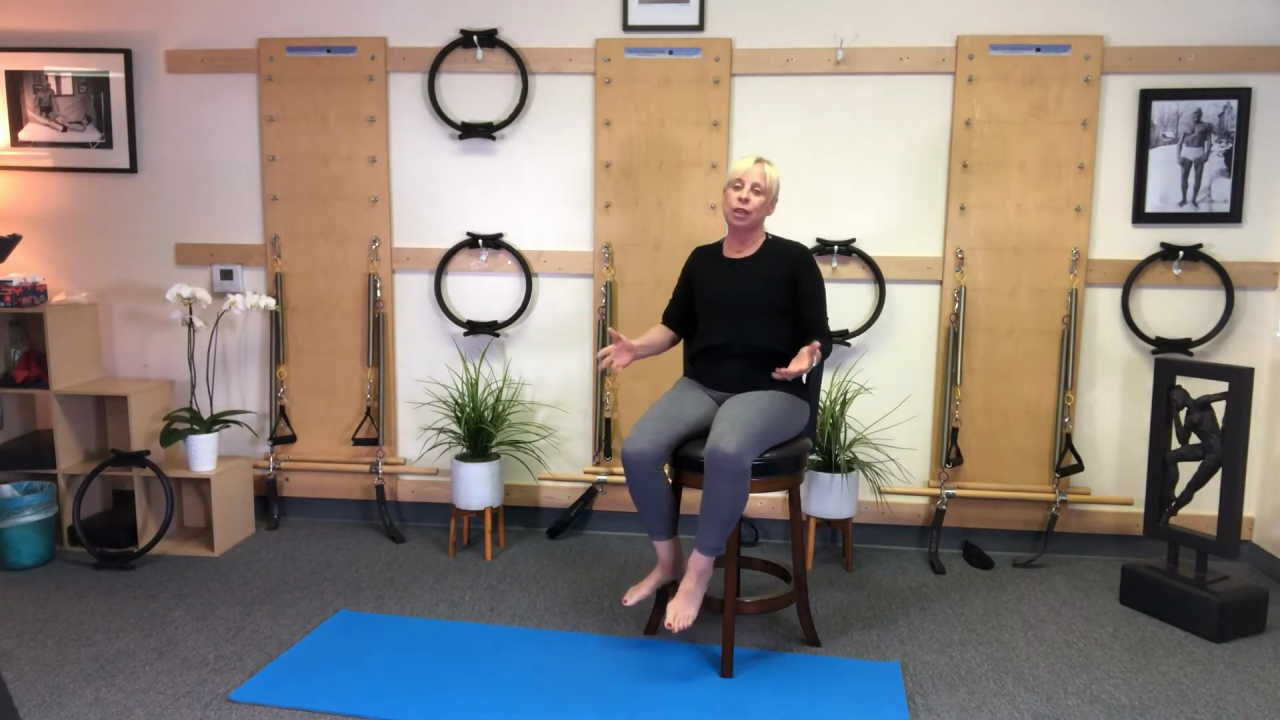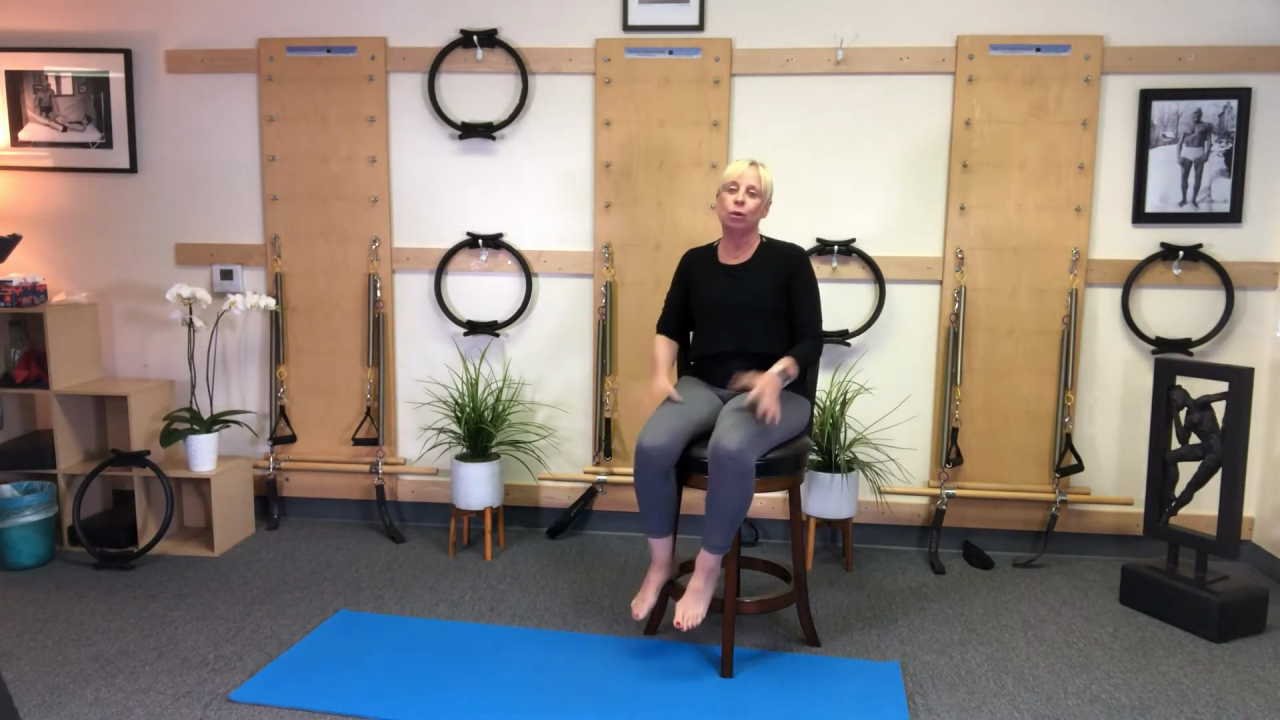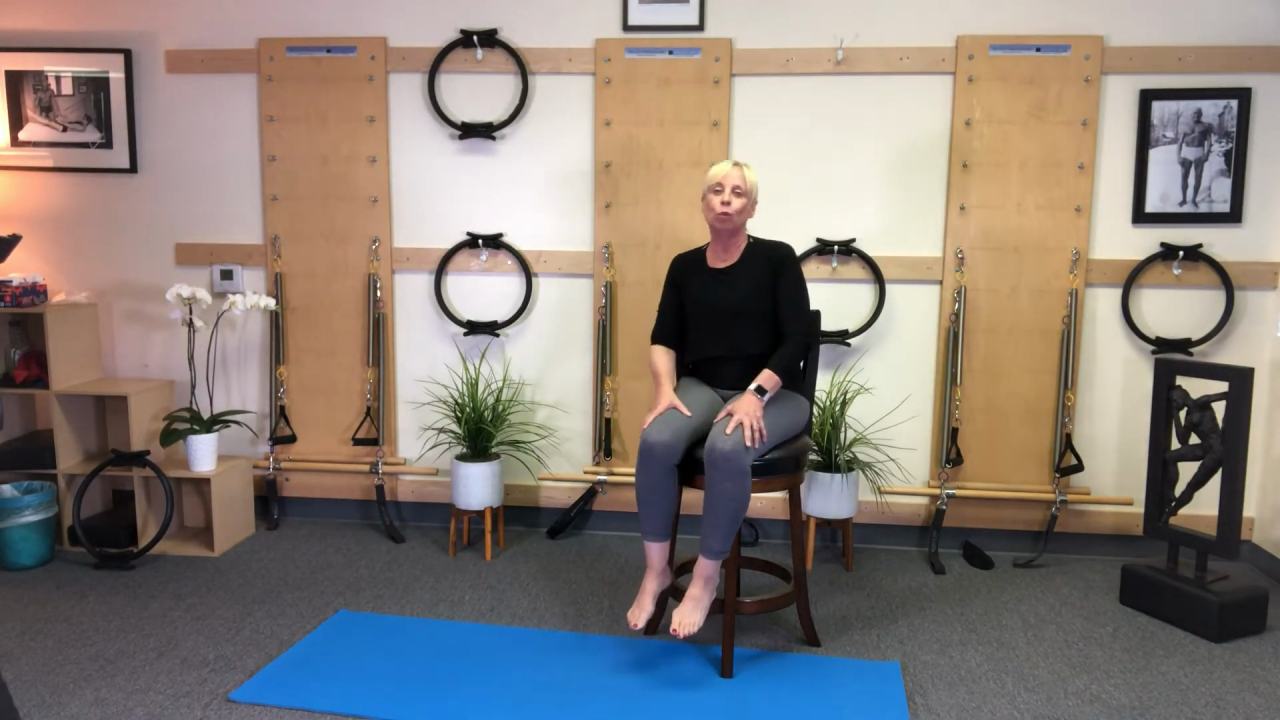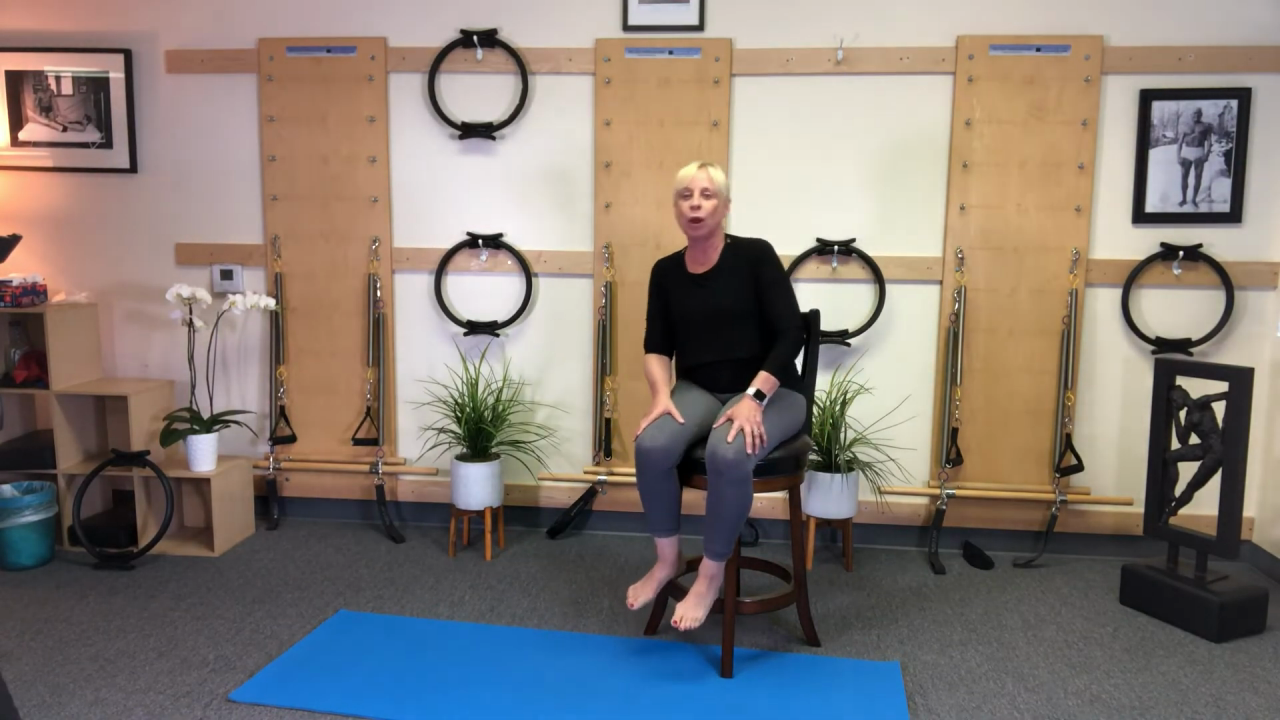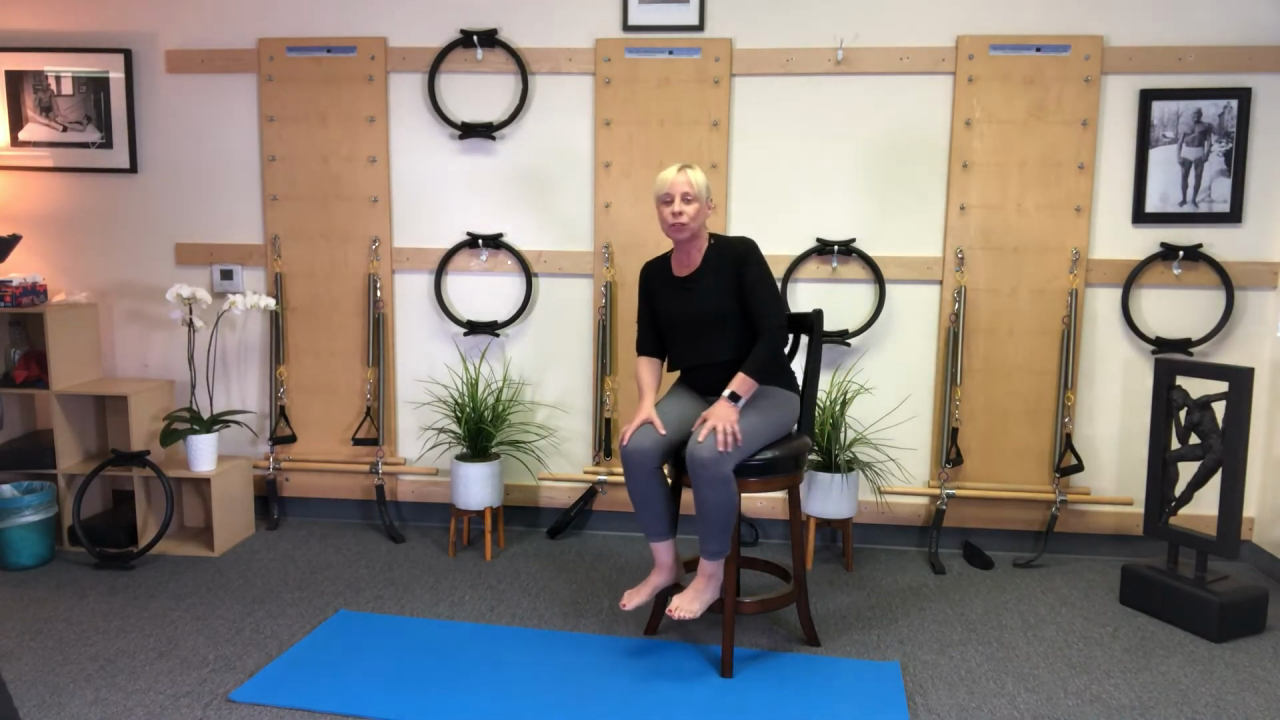
dt=0.3s
person 1, frame 1
left shoulder: (793, 259)
right shoulder: (701, 259)
left elbow: (818, 335)
right elbow: (675, 325)
left wrist: (804, 358)
right wrist: (635, 347)
left hip: (769, 392)
right hip: (702, 385)
left knee: (726, 452)
right knee: (636, 452)
left ankle: (699, 571)
right ankle: (668, 560)
person 1, frame 2
left shoulder: (789, 260)
right shoulder: (694, 262)
left elbow: (811, 338)
right elbow: (669, 328)
left wrist: (775, 376)
right wrist: (661, 374)
left hip: (773, 392)
right hip: (703, 385)
left knee: (730, 449)
right knee: (651, 446)
left ankle: (707, 569)
right ankle: (661, 562)
person 1, frame 3
left shoulder: (777, 258)
right shoulder: (684, 266)
left elbow: (797, 340)
right elbow: (664, 338)
left wrist: (755, 394)
right wrist: (665, 390)
left hip: (772, 392)
right hip: (701, 385)
left knee: (726, 450)
right knee: (656, 441)
left ankle: (705, 577)
right ankle: (656, 570)
person 1, frame 4
left shoulder: (755, 256)
right shoulder: (665, 271)
left elbow: (791, 335)
right elbow: (657, 346)
left wrist: (752, 399)
right wrist: (661, 396)
left hip: (769, 392)
right hip: (700, 389)
left knee: (728, 456)
right knee: (651, 446)
left ankle: (711, 575)
right ankle: (667, 561)
person 1, frame 5
left shoulder: (740, 255)
right shoulder: (653, 274)
left elbow: (774, 335)
right elbow: (650, 349)
left wrist: (731, 400)
right wrist: (647, 402)
left hip: (763, 390)
right hip: (694, 390)
left knee: (706, 454)
right knee: (636, 448)
left ankle: (711, 575)
right ankle: (665, 566)
